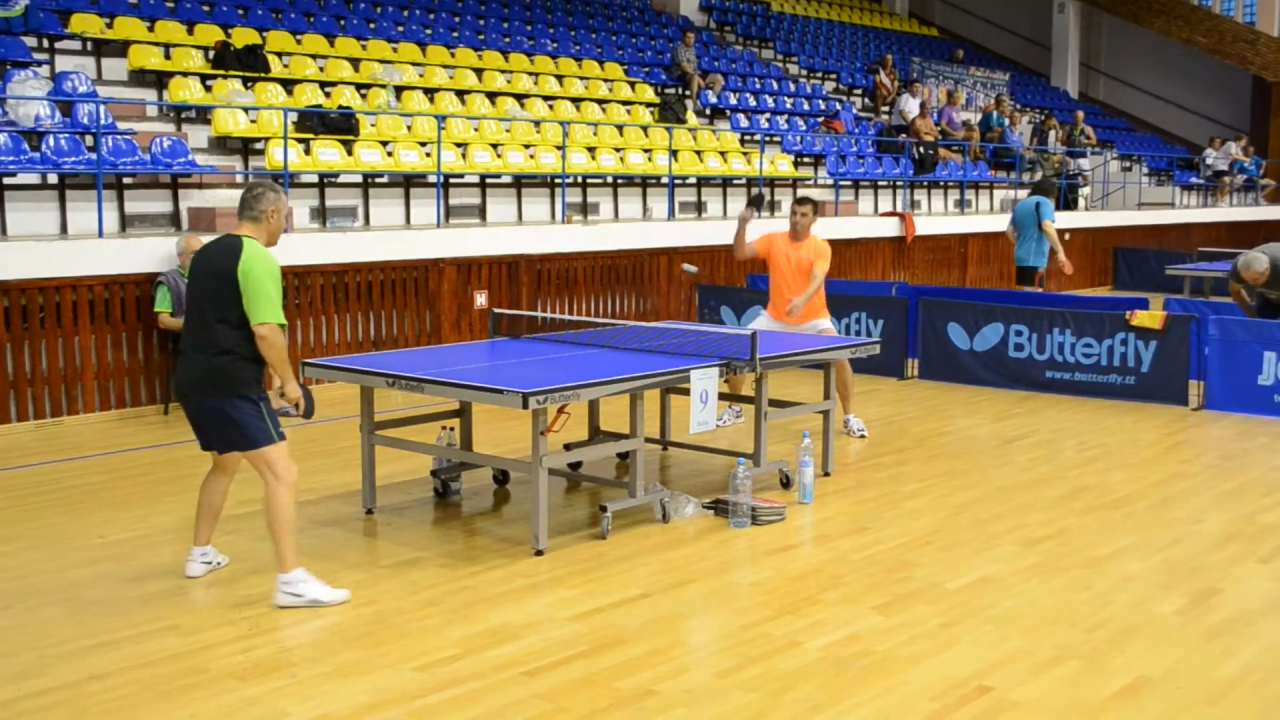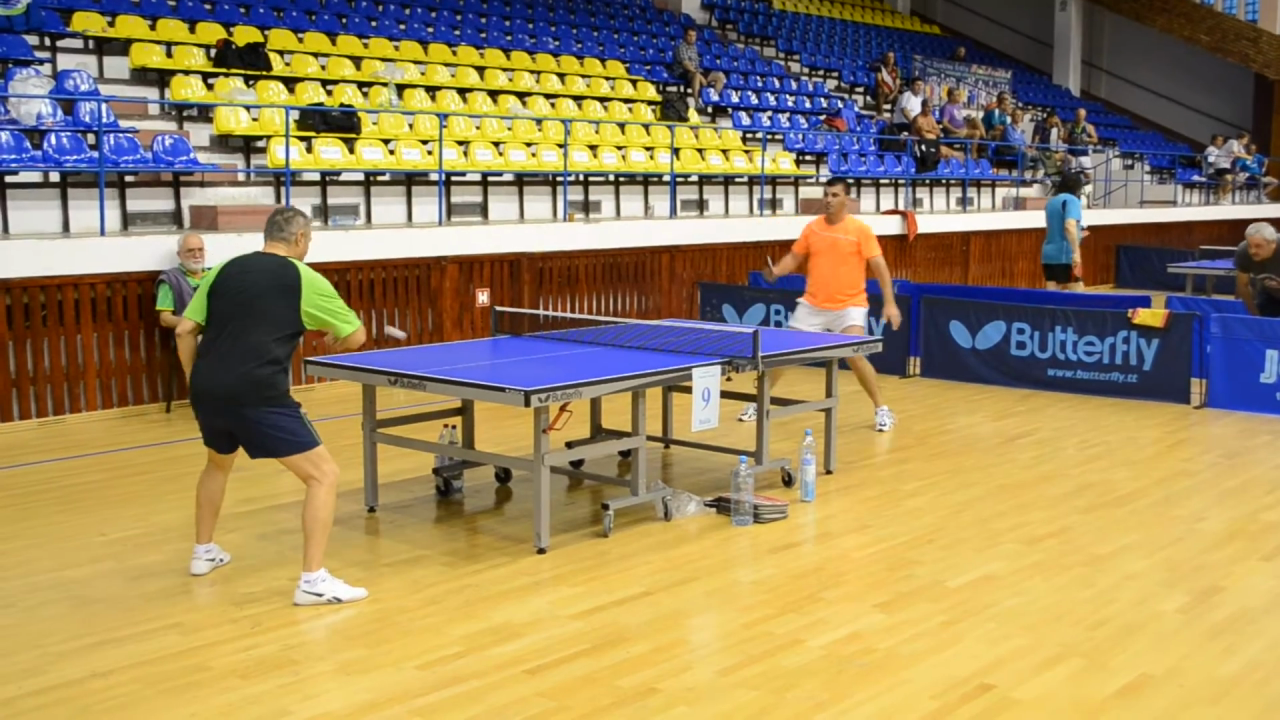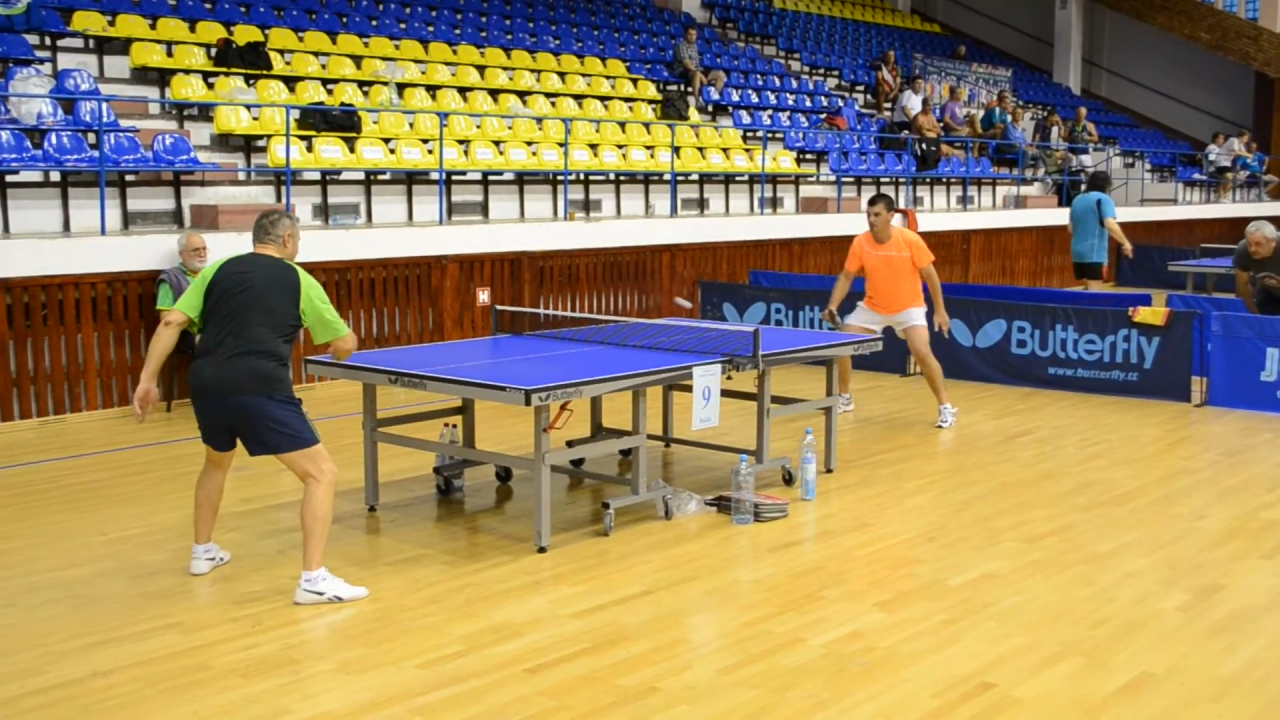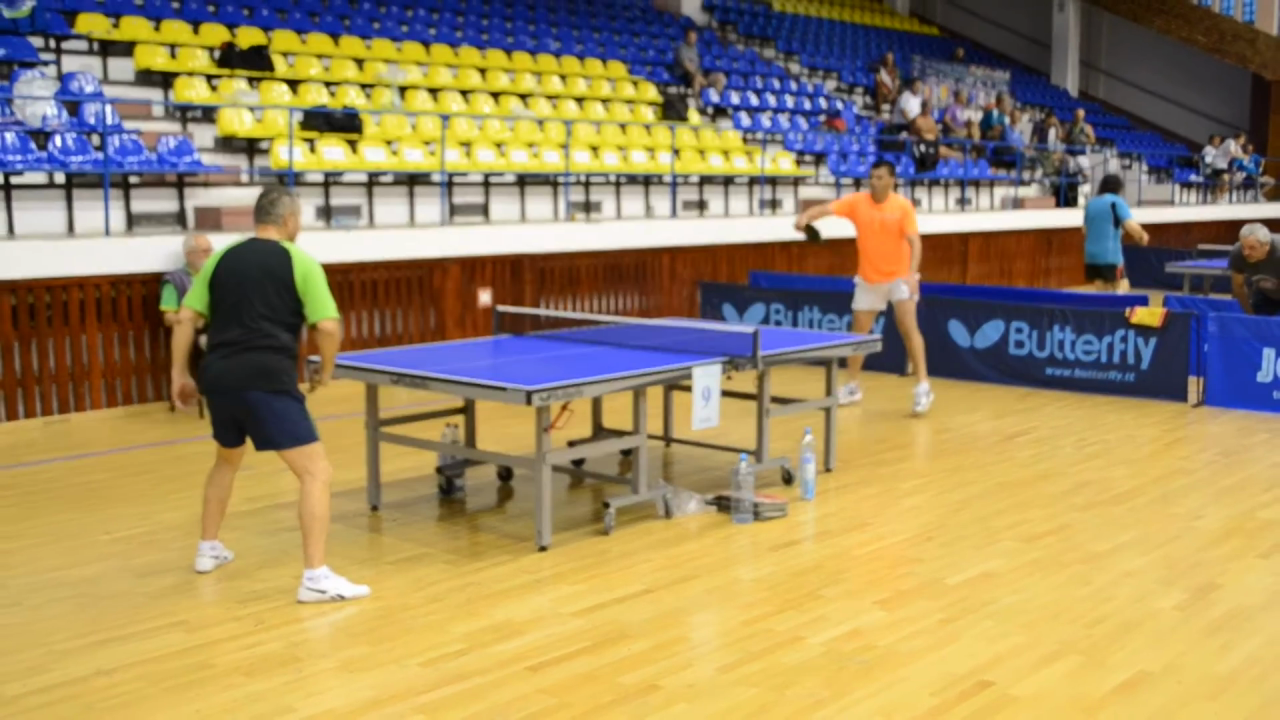
dt=0.4s
person 1, frame 1
left shoulder: (206, 253)
right shoulder: (257, 259)
right elbow: (266, 331)
right wrist: (288, 380)
left hip: (192, 382)
right hip: (231, 385)
left knee: (226, 465)
right knee: (282, 473)
left ankle: (201, 553)
right ankle: (292, 580)
person 1, frame 2
left shoulder: (224, 269)
right shoulder: (305, 280)
left elbow: (185, 330)
right elbow: (355, 337)
left wrist: (195, 382)
right wrist: (333, 337)
left hip: (208, 392)
right hip: (260, 395)
left knee: (218, 463)
right knee: (324, 475)
left ankle: (204, 551)
right ankle: (313, 579)
person 1, frame 3
left shoulder: (218, 270)
right shoulder: (299, 281)
left elbow: (172, 322)
right elbow: (345, 345)
left wrist: (147, 380)
right wrist: (338, 344)
left hip: (207, 386)
right hip: (260, 389)
left knee: (216, 462)
right knee: (321, 474)
left ankle: (203, 550)
right ankle: (313, 579)
person 1, frame 4
left shoulder: (222, 258)
right shoulder: (300, 262)
left elbow: (185, 319)
right elbow: (328, 327)
left wrist: (180, 374)
right wrist: (326, 369)
left hip: (219, 380)
right hip: (268, 383)
left knee: (226, 461)
right knee: (316, 474)
left ankle: (208, 548)
right ankle: (316, 577)
person 2, frame 1
left shoulder: (821, 247)
right shoulder: (773, 240)
left elbow: (817, 281)
right elbow: (740, 253)
left wrist: (801, 301)
right wrist: (742, 227)
left hip: (813, 319)
right hip: (775, 318)
left knee: (840, 359)
left ankle: (849, 417)
right ankle: (735, 408)
person 2, frame 2
left shoulder: (860, 229)
right shoulder: (812, 228)
left elbow: (880, 267)
right elbow: (794, 258)
left wrist: (890, 303)
right wrist: (775, 272)
left hip: (848, 306)
right hip: (812, 305)
left knee: (856, 359)
left ankle: (882, 409)
right ankle: (759, 403)
person 2, frame 3
left shoulder: (910, 240)
right shoulder: (860, 244)
left elbow: (929, 274)
right elbow: (846, 276)
left wrist: (940, 310)
right wrist: (833, 305)
left hip: (908, 307)
right hip: (872, 307)
left knee: (922, 351)
left ankle: (945, 406)
right ankle: (845, 398)
person 2, frame 4
left shoulder: (904, 206)
right shoulder: (857, 202)
left elbow: (914, 242)
right elbow: (825, 208)
left wrist: (912, 274)
right wrist: (805, 217)
left hip: (899, 277)
right hip: (868, 279)
left knee: (909, 328)
right knee: (859, 331)
left ankle: (922, 386)
right ankle: (852, 386)
